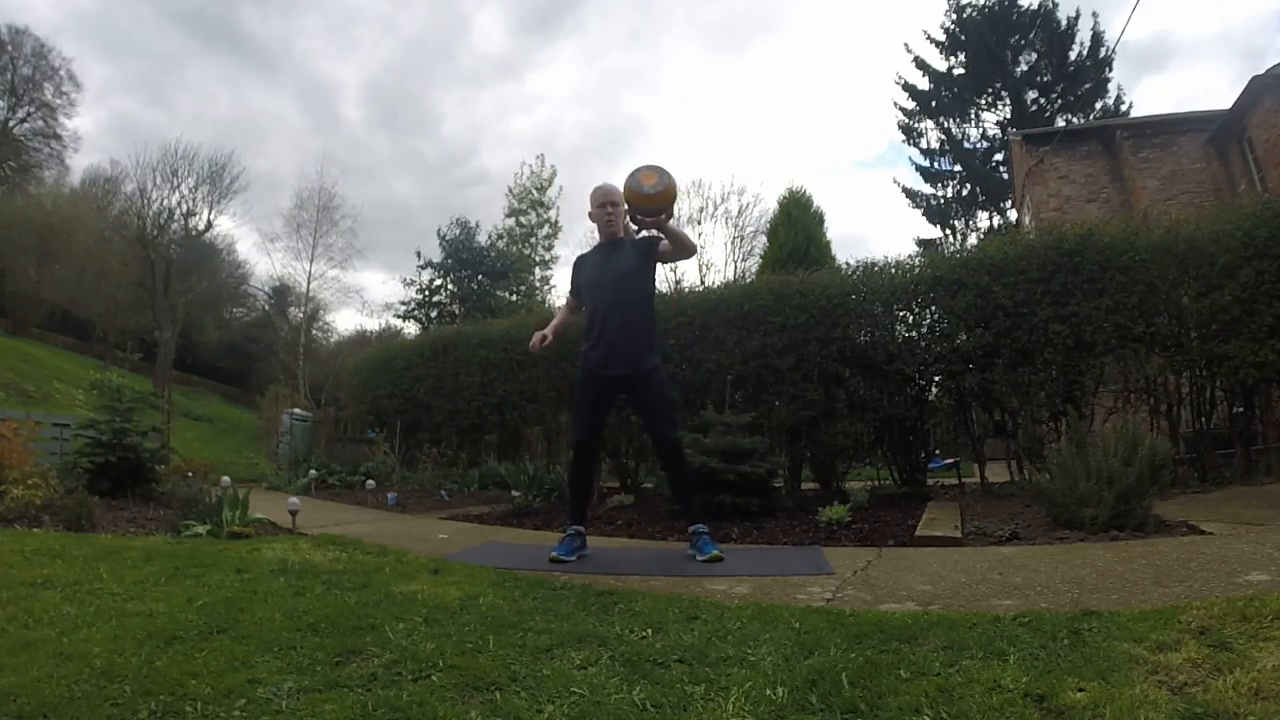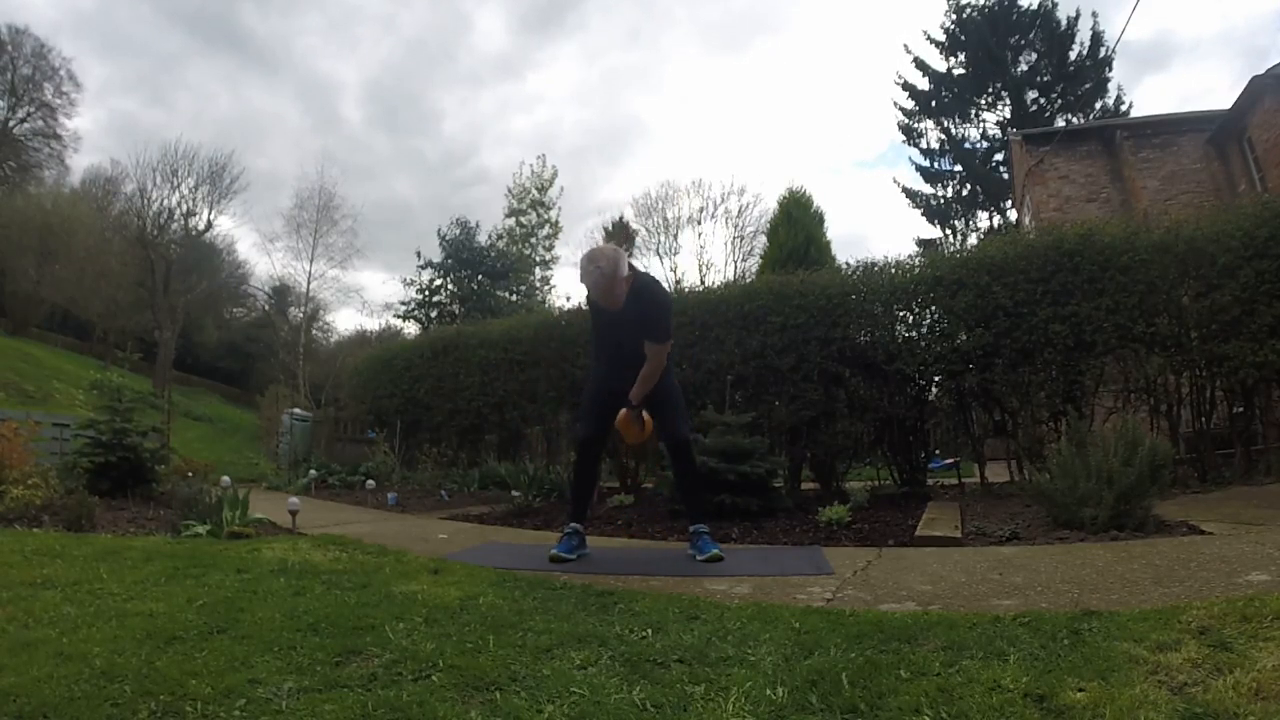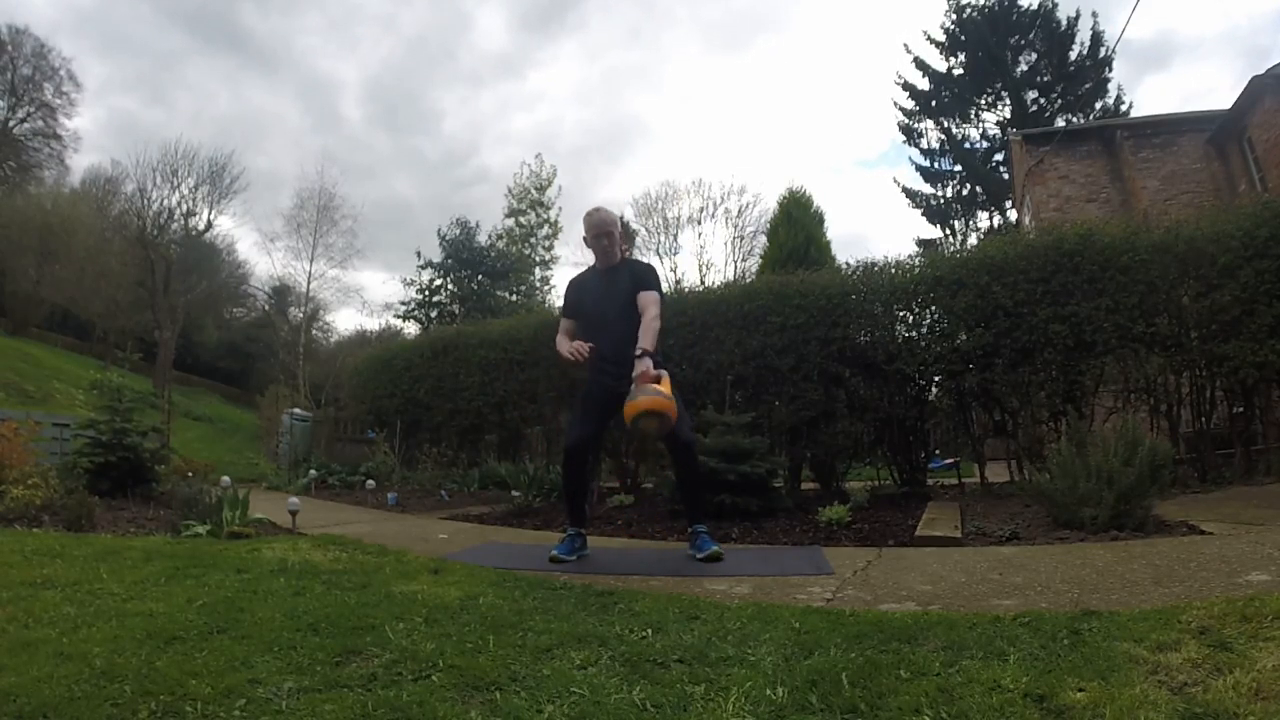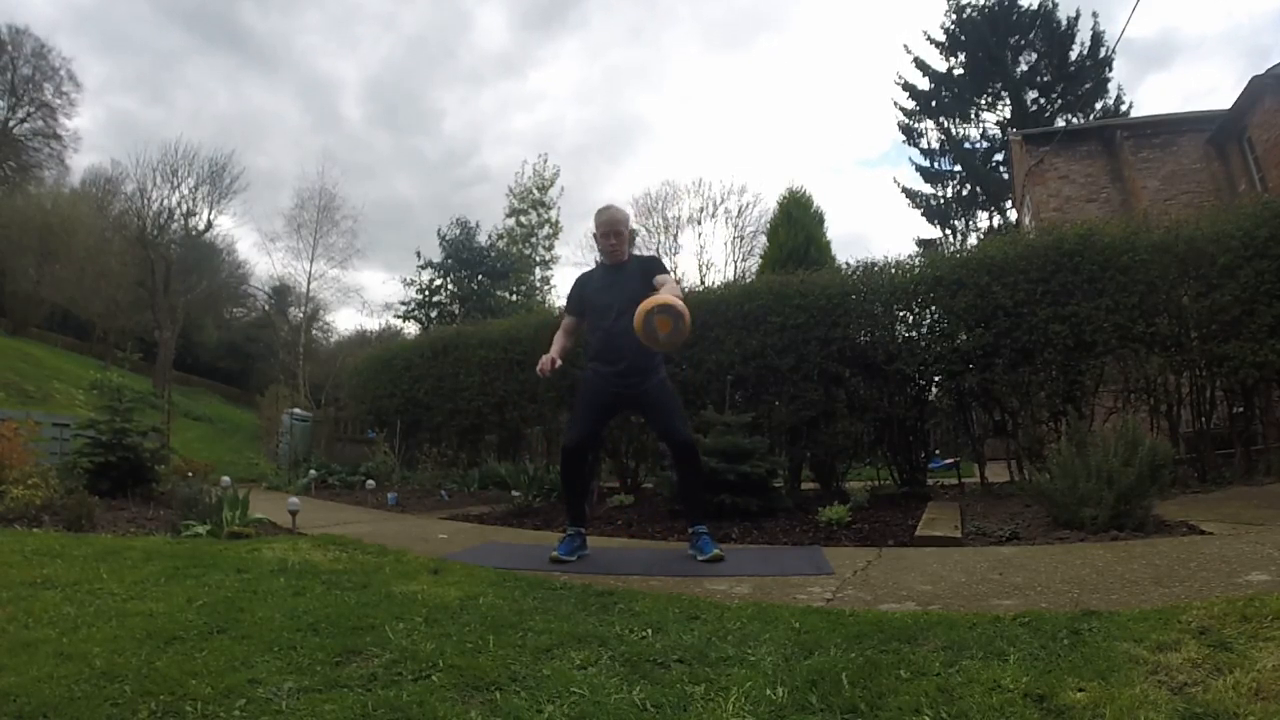
dt=0.7s
person 1, frame 1
left shoulder: (643, 247)
right shoulder: (584, 263)
left elbow: (688, 250)
right elbow: (572, 305)
left wrist: (662, 224)
right wrist: (550, 329)
left hip: (641, 365)
right hip: (596, 368)
left knee: (668, 444)
right knee: (583, 446)
left ankle: (697, 530)
right ankle: (576, 532)
person 1, frame 2
left shoulder: (654, 297)
right shoulder: (595, 282)
left elbow: (655, 362)
left wrist: (634, 403)
left hip: (650, 379)
right hip: (606, 374)
left knee: (679, 443)
right knee: (587, 444)
left ankle: (699, 532)
right ankle: (575, 532)
person 1, frame 3
left shoulder: (640, 272)
right shoulder: (579, 285)
left elbow: (651, 316)
right elbow: (565, 334)
left wrist: (644, 358)
right wrist: (567, 348)
left hip: (643, 372)
right hip: (601, 381)
left knee: (683, 442)
right knee: (574, 448)
left ankle: (698, 532)
right ankle: (575, 534)
person 1, frame 4
left shoulder: (647, 265)
right shoulder: (586, 282)
left elbow: (670, 286)
right elbow: (568, 329)
left wrist: (670, 298)
right wrist: (553, 354)
left hip: (647, 377)
right hip: (601, 379)
left knee: (684, 443)
right knee: (573, 447)
left ankle: (698, 532)
right ankle: (575, 533)
